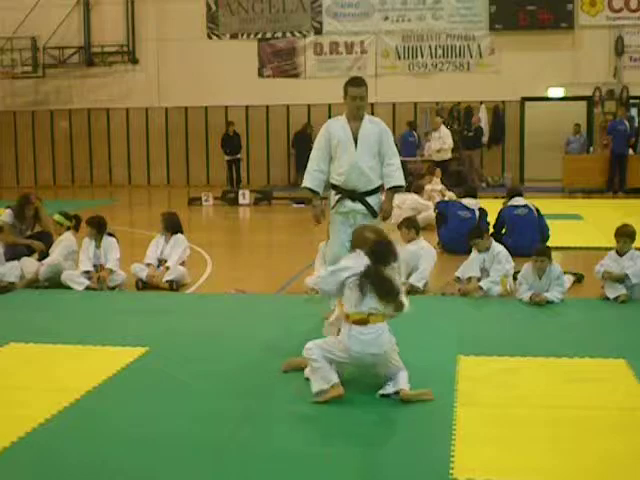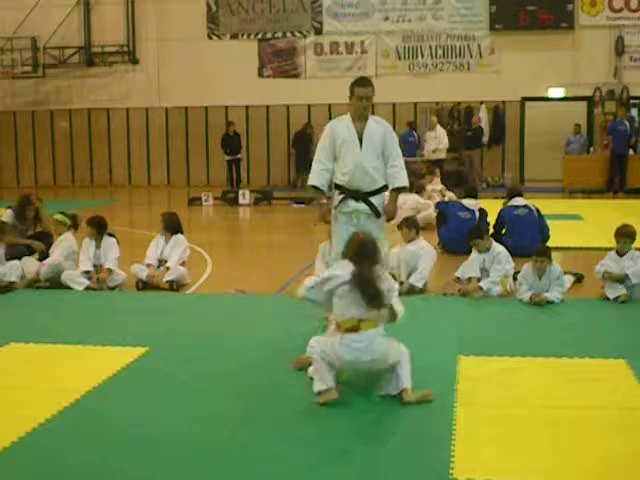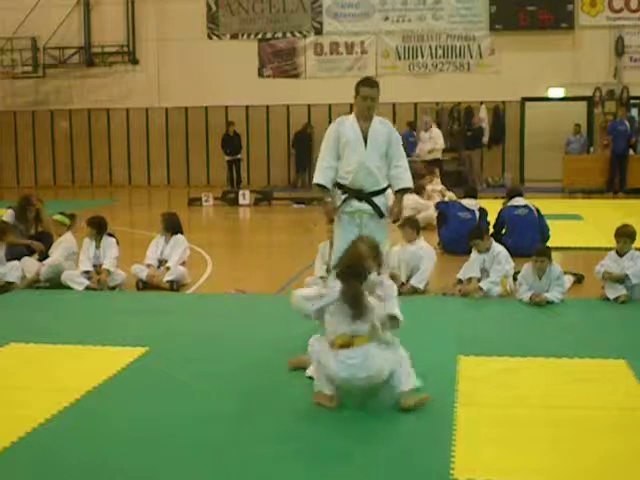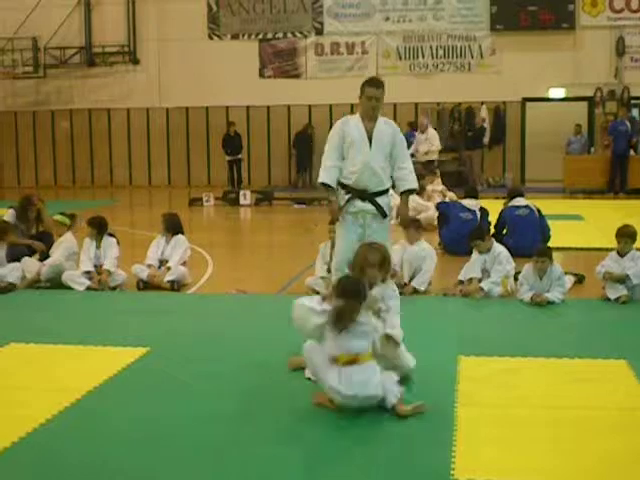
dt=0.1s
person 1, frame 1
left shoulder: (378, 127)
right shoulder: (331, 127)
left elbow: (391, 165)
right elbow: (317, 165)
left wrist: (389, 199)
right wrist: (315, 201)
left hip: (370, 202)
right hip: (341, 203)
right knee: (336, 255)
person 1, frame 2
left shoulder: (383, 128)
right shoulder: (335, 127)
left elbow: (394, 165)
right elbow: (322, 165)
left wrist: (393, 199)
right wrist: (322, 200)
left hip: (374, 202)
right hip: (344, 203)
right knee: (340, 255)
person 1, frame 3
left shoulder: (387, 129)
right shoulder: (339, 126)
left elbow: (398, 166)
right elbow: (327, 164)
left wrist: (398, 201)
right wrist: (328, 198)
left hip: (376, 203)
right hip: (347, 203)
right knee: (342, 255)
person 1, frame 4
left shoulder: (391, 129)
right shoulder: (343, 126)
left elbow: (402, 166)
right elbow: (331, 164)
left wrist: (404, 201)
right wrist: (332, 199)
left hip: (379, 203)
right hip: (349, 203)
right knee: (343, 255)
person 2, frame 1
left shoulder: (350, 268)
right shoulder: (389, 280)
left elbow: (318, 283)
right elbow: (398, 307)
left hip: (353, 341)
right hip: (380, 340)
left knee: (312, 349)
right knee: (394, 364)
left ankle: (331, 386)
right ankle: (403, 390)
person 2, frame 2
left shoulder: (339, 276)
right shoulder: (380, 281)
left elbow: (306, 291)
right elbow: (395, 314)
left hip: (347, 348)
right hip: (375, 346)
left knee: (315, 346)
right knee: (400, 352)
left ankle: (327, 390)
right ankle: (406, 392)
person 2, frame 3
left shoulder: (327, 296)
right shoulder: (369, 301)
left elbow: (298, 298)
left hip: (339, 370)
right hip: (370, 367)
left knee: (316, 343)
right knee: (399, 353)
left ankle: (327, 394)
right ankle: (405, 398)
person 2, frame 4
left shoulder: (326, 315)
right shoulder: (368, 319)
left wrist: (323, 302)
left hip: (342, 388)
right hip: (371, 390)
left knee: (310, 347)
right knee: (386, 377)
left ankle: (328, 397)
right ankle: (398, 405)
